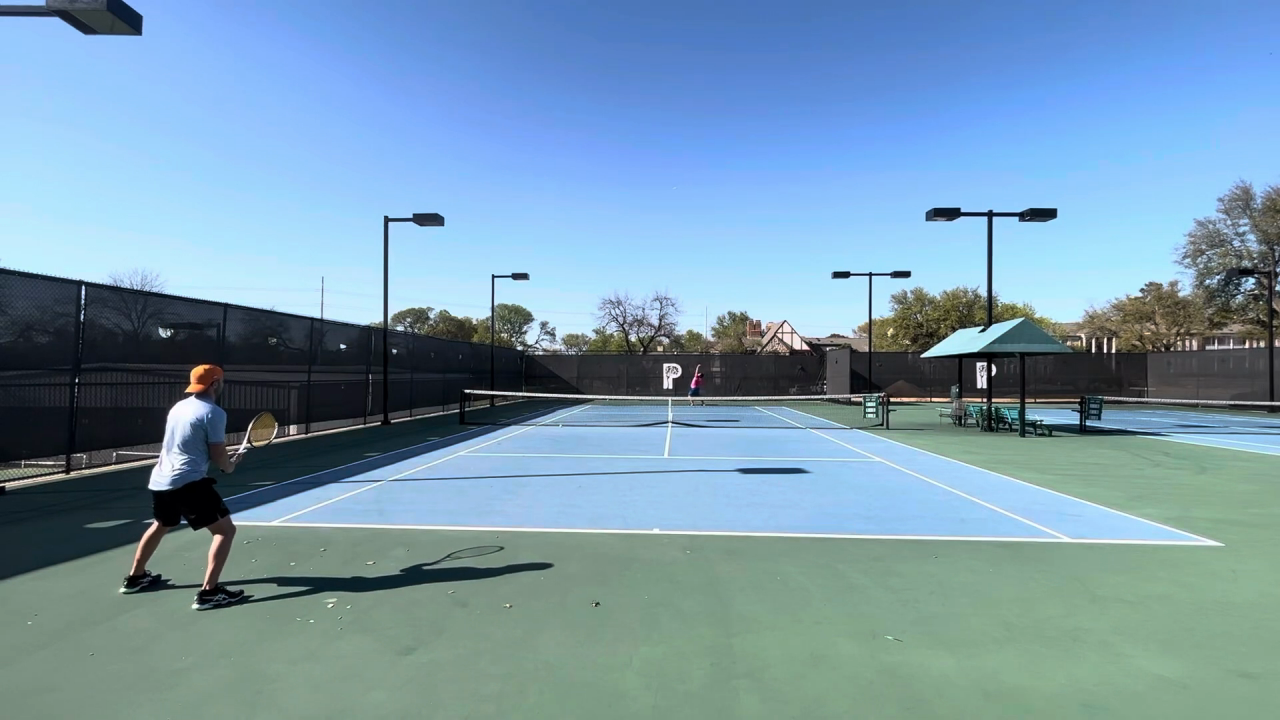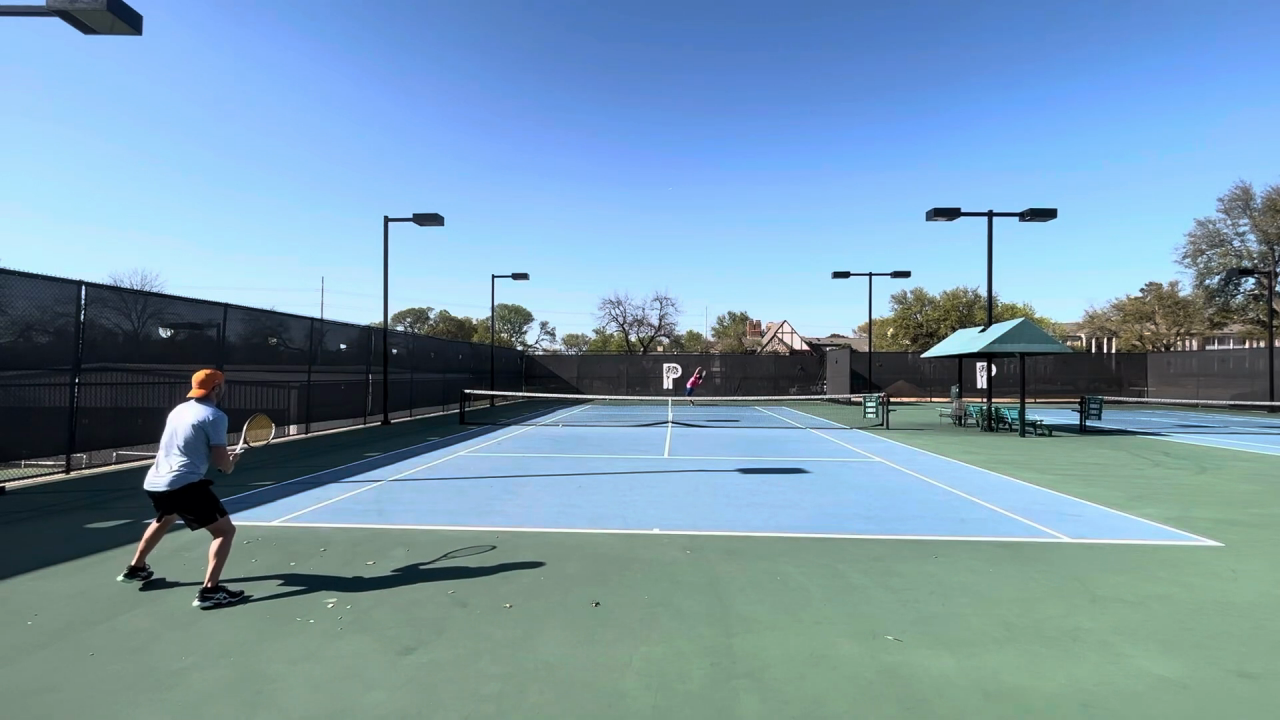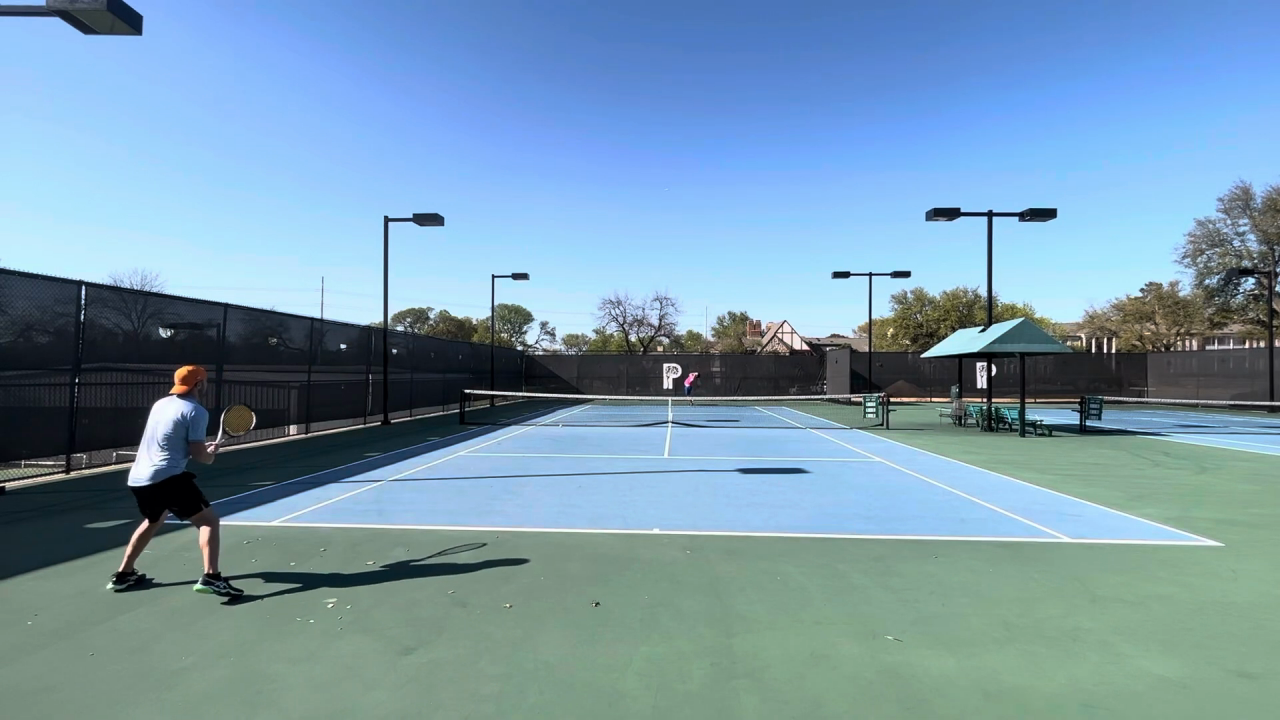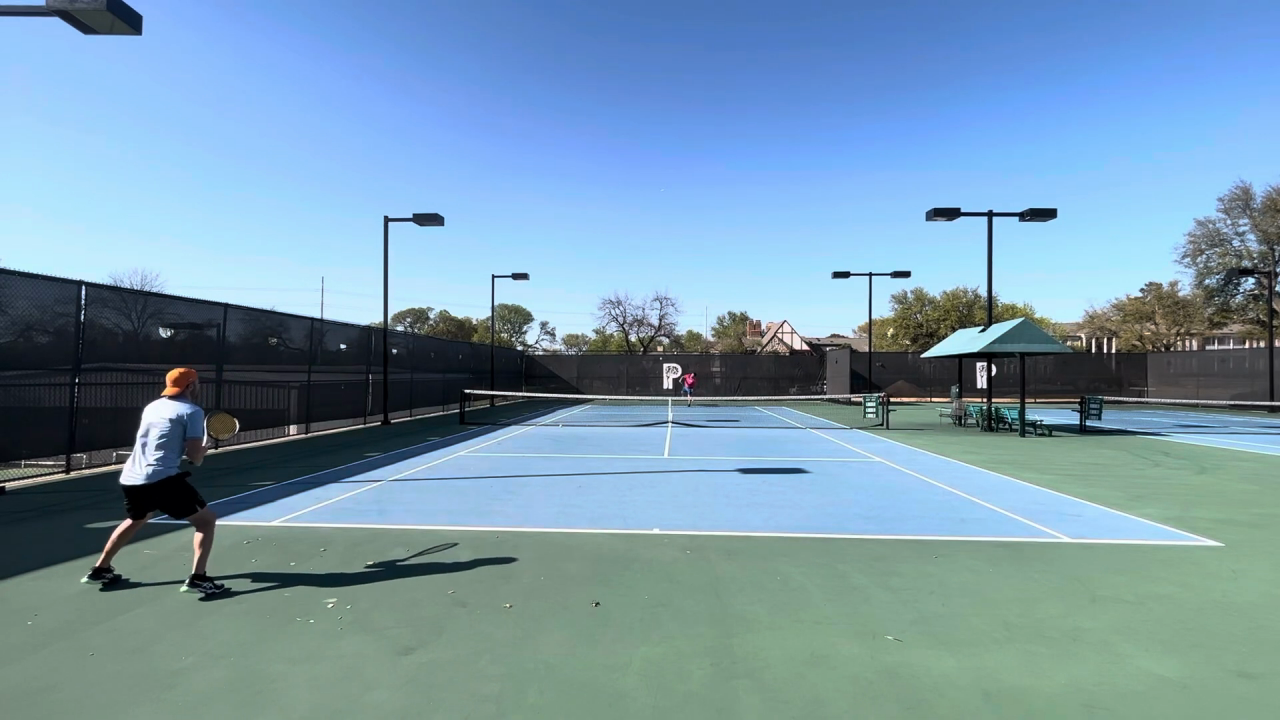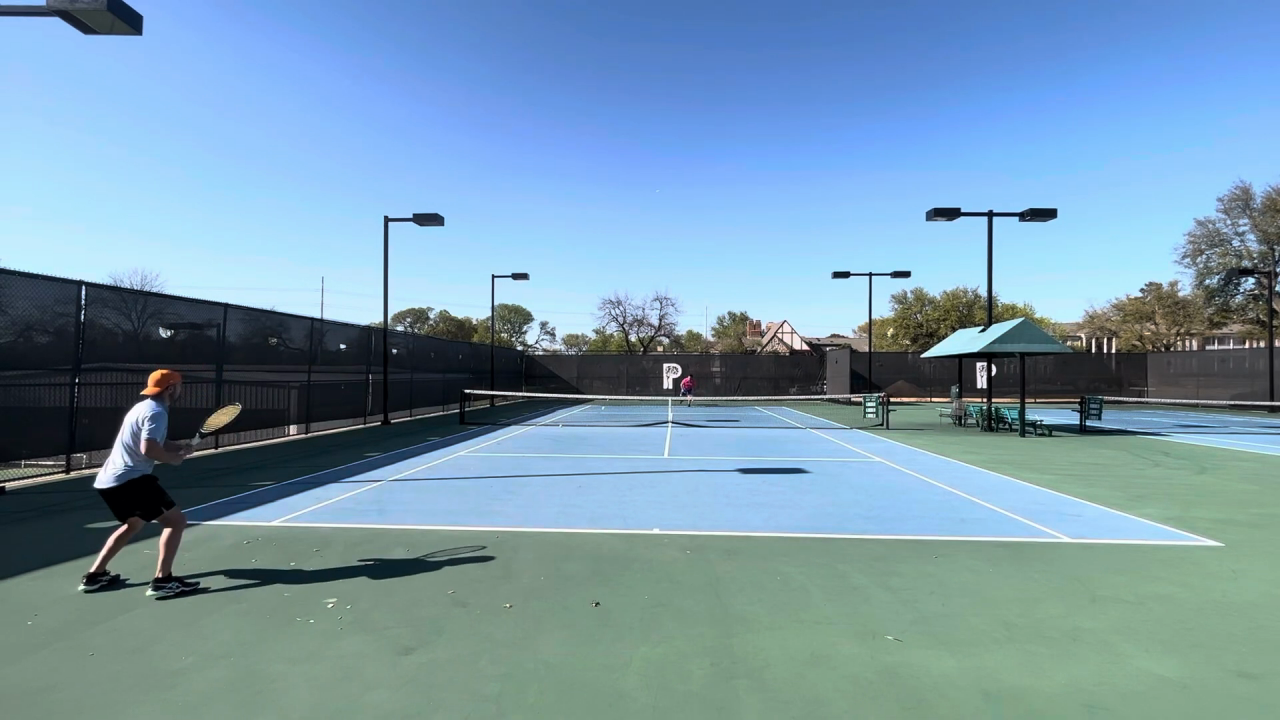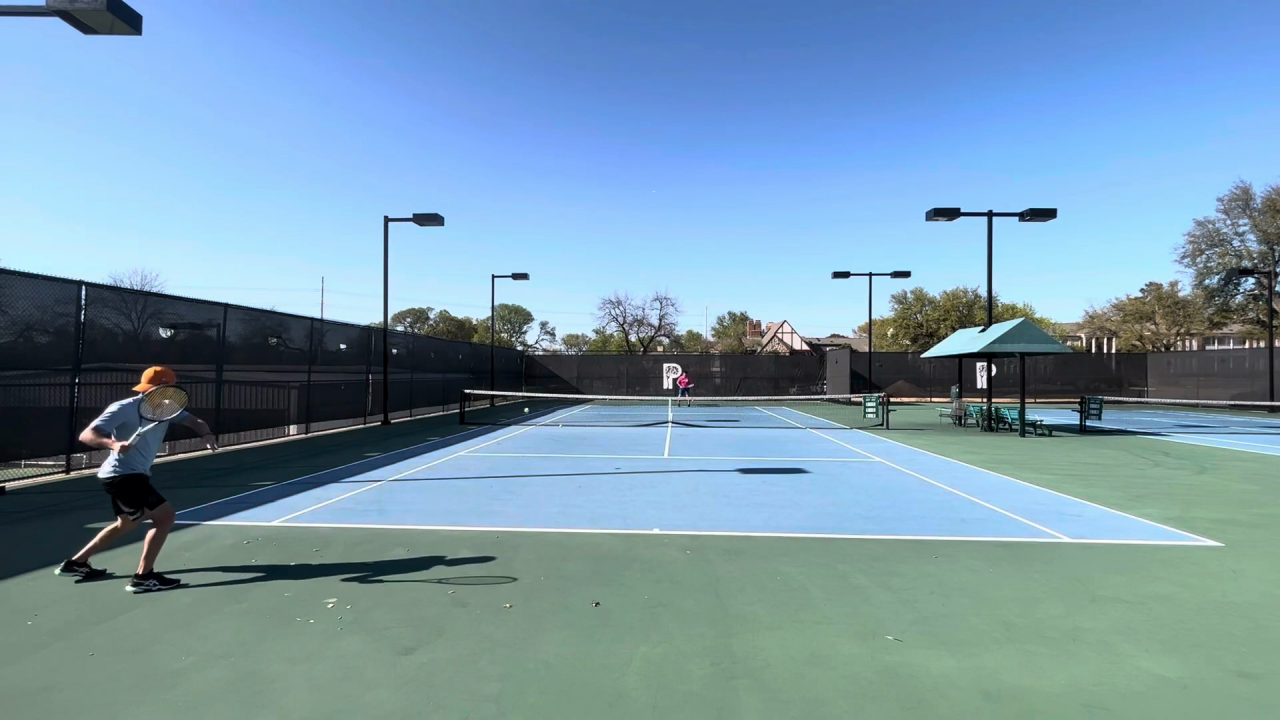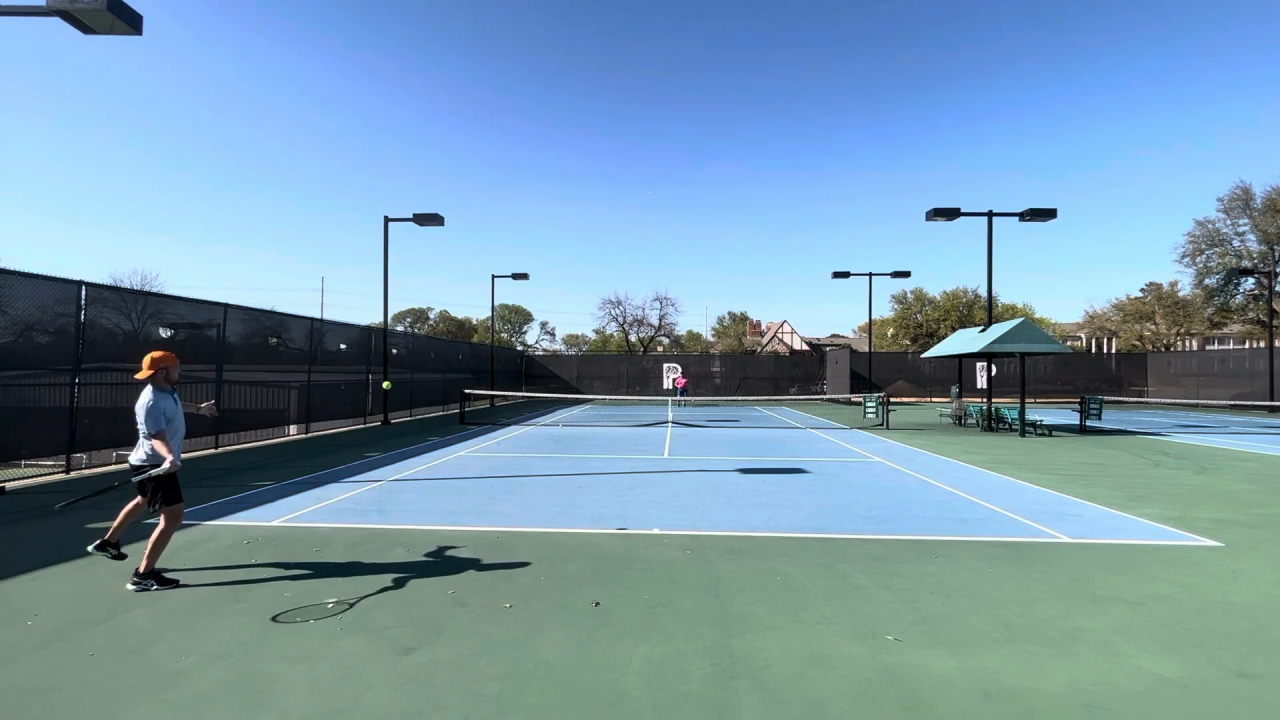
dt=0.3s
person 1, frame 1
left shoulder: (179, 407)
right shoulder: (213, 413)
right elbow: (218, 456)
left wrist: (223, 459)
right wrist: (229, 466)
left hip: (159, 480)
right hip: (187, 482)
left knee: (160, 526)
right knee: (225, 530)
left ankle: (135, 577)
right ankle: (209, 592)
person 1, frame 2
left shoulder: (179, 410)
right shoulder: (215, 416)
right elbow: (219, 459)
left wrist: (223, 460)
right wrist: (229, 465)
left hip: (155, 481)
right hip: (184, 484)
left knee: (165, 519)
right knee: (225, 530)
left ankle: (136, 568)
right ankle: (210, 590)
person 1, frame 3
left shoulder: (160, 404)
right shoulder: (195, 411)
right elbow: (199, 456)
left wrist: (203, 449)
right wrist: (211, 455)
left hip: (138, 478)
right hip: (167, 478)
left knee: (152, 521)
right knee: (209, 521)
left ankle: (123, 574)
right ankle: (211, 577)
person 1, frame 4
left shoulder: (152, 407)
right shoulder: (192, 411)
right elbow: (194, 454)
left wrist: (188, 451)
right wrist: (201, 453)
left hip: (130, 478)
right hip: (162, 479)
left knee: (136, 521)
right knee: (206, 520)
left ankle: (100, 570)
right ankle: (198, 577)
person 1, frame 5
left shoulder: (145, 409)
right shoulder: (156, 412)
left elbow: (150, 449)
right elbow: (148, 450)
left wrist: (180, 451)
right wrist: (177, 456)
left hip: (108, 482)
right hip: (130, 480)
left knee: (133, 524)
right knee: (176, 521)
left ankle: (95, 574)
right ankle: (162, 579)
person 1, frame 6
right shoulder: (123, 409)
left elbow: (195, 422)
right elbow: (86, 435)
left wrist: (206, 434)
right wrist: (113, 444)
left hip: (132, 475)
right hip: (121, 476)
left knee: (125, 524)
right knee: (166, 516)
left ankle: (76, 563)
right ankle: (143, 576)
person 1, frame 7
left shoulder: (169, 390)
right shoulder: (151, 403)
left elbow: (178, 406)
right elbow: (158, 438)
left wrist: (198, 408)
right wrist: (169, 457)
left hip: (153, 462)
right hip: (152, 463)
left knee: (143, 502)
right knee: (172, 517)
left ankle: (107, 541)
right ankle: (144, 575)
